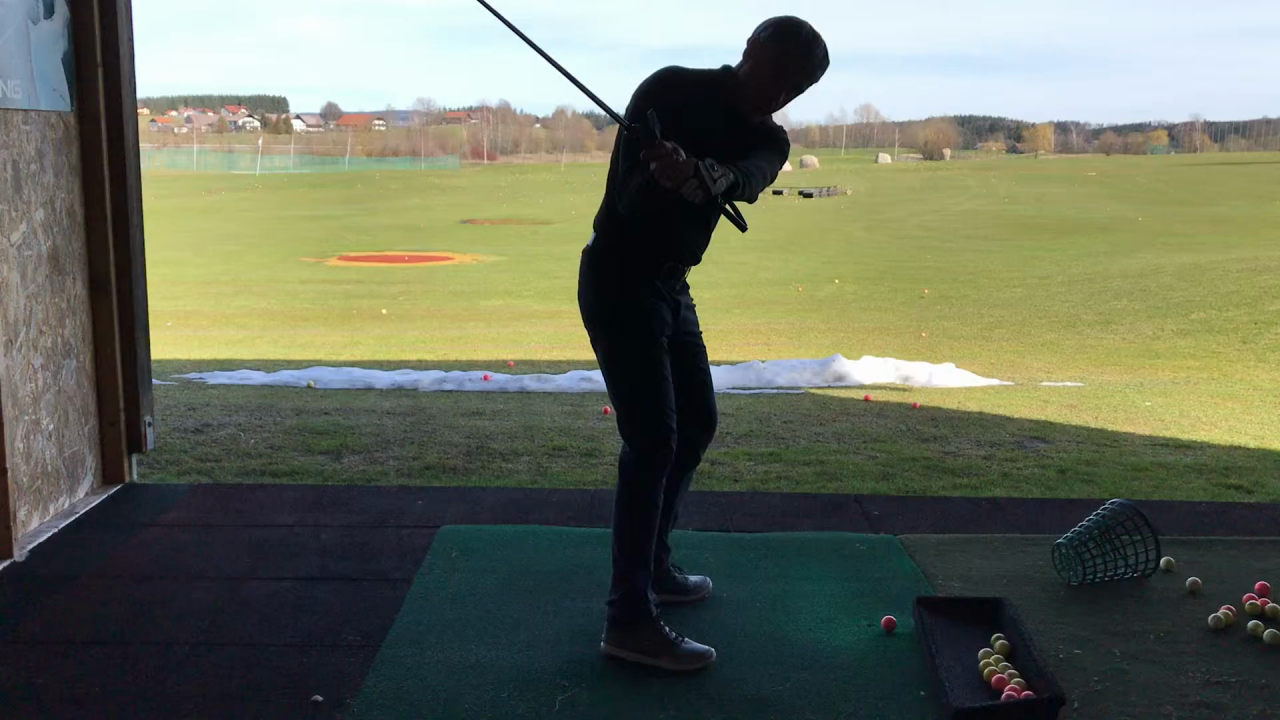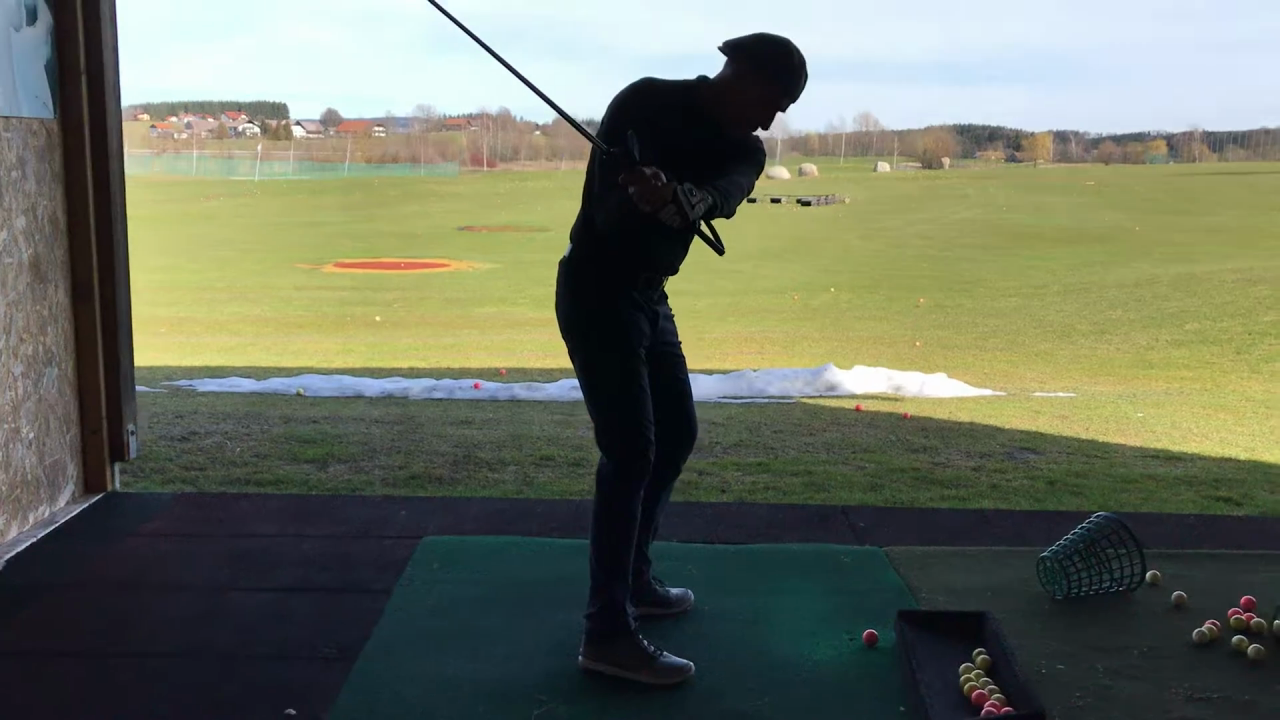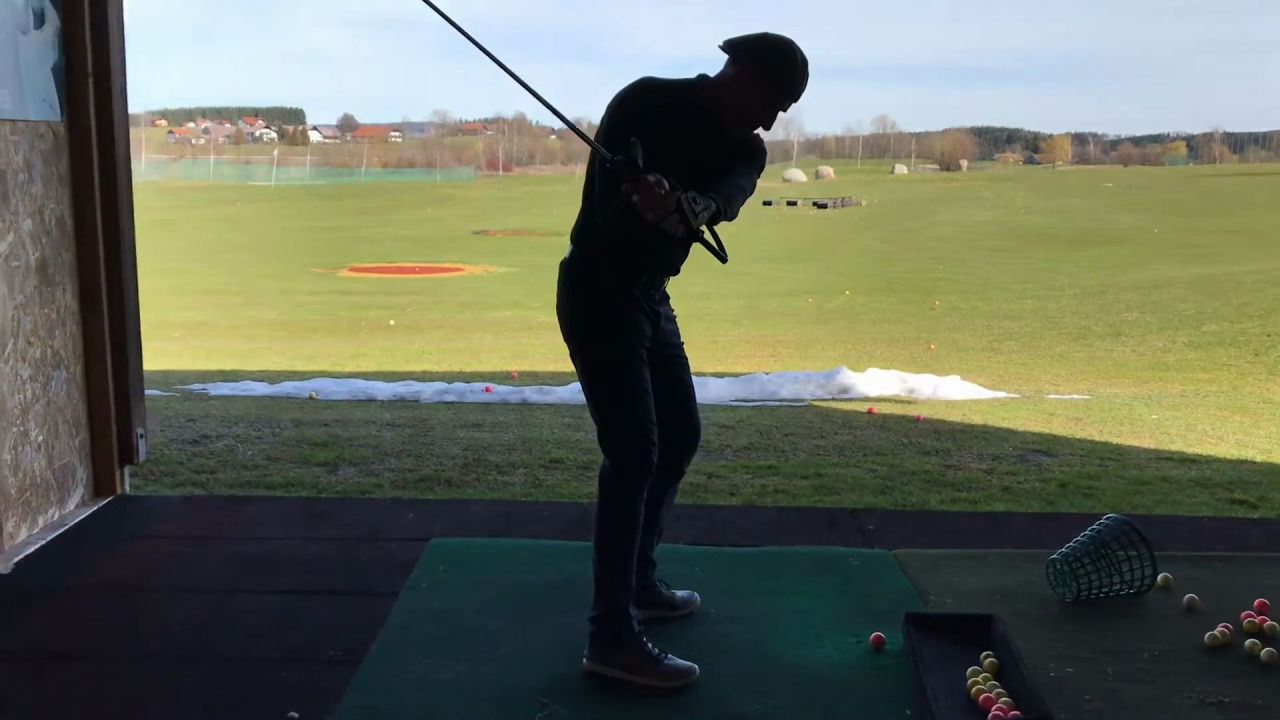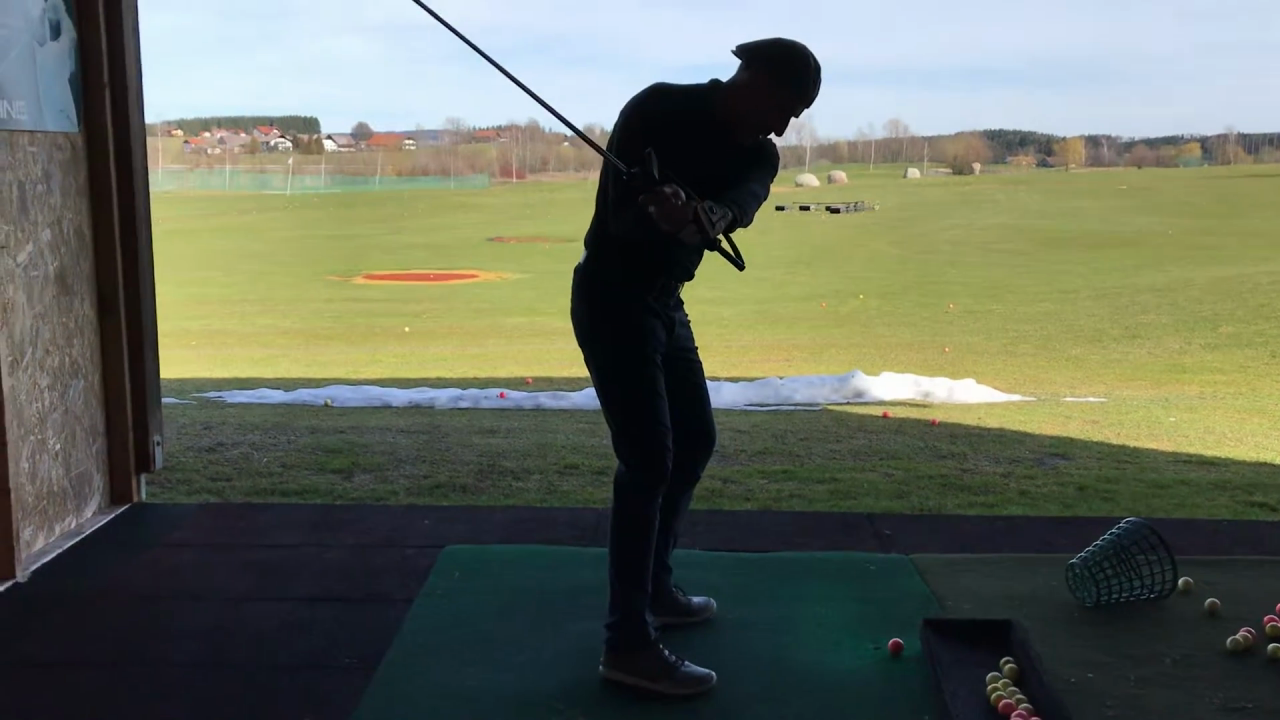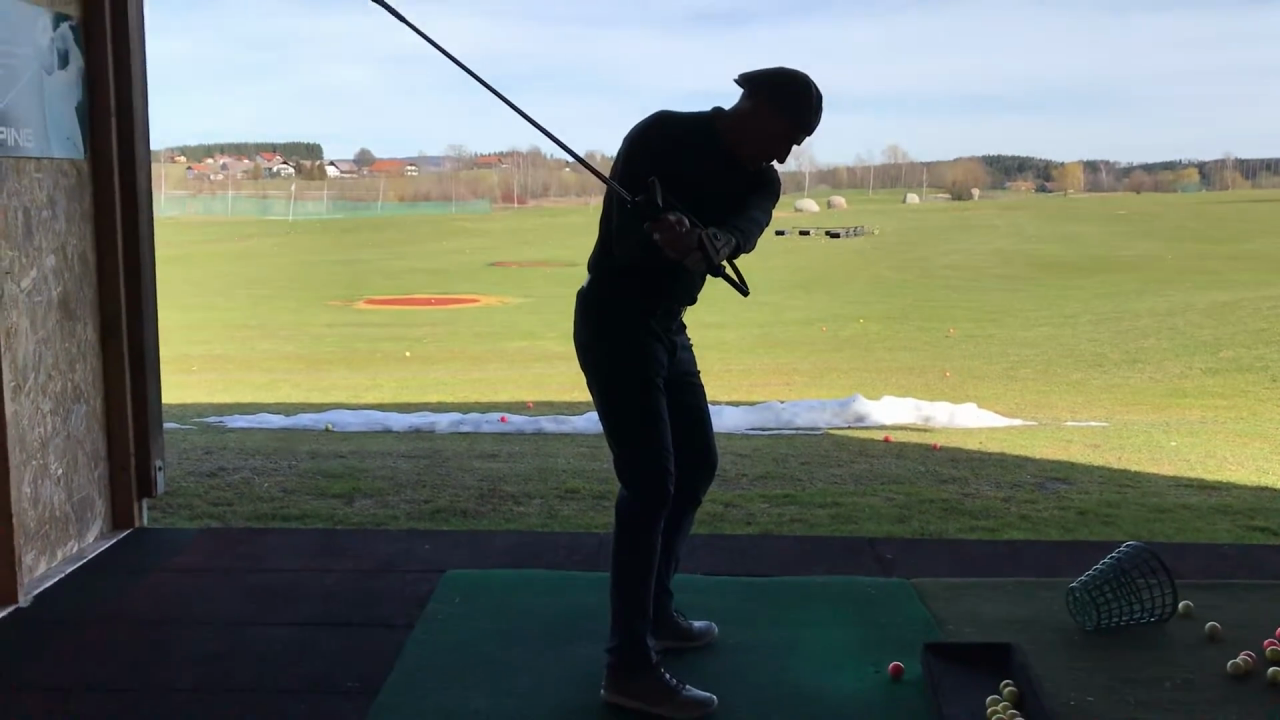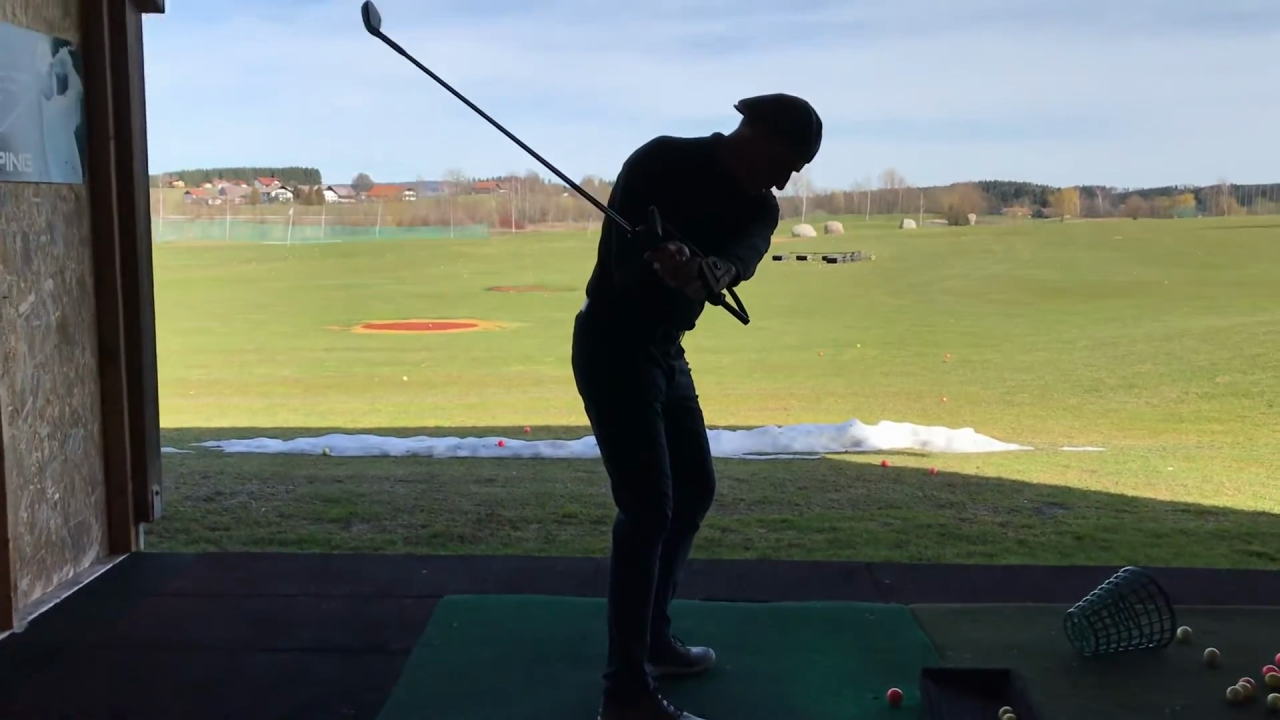
dt=0.4s
person 1, frame 1
left shoulder: (769, 140)
right shoulder: (670, 91)
left elbow: (747, 182)
right elbow: (629, 197)
left wrist: (697, 175)
right wrist: (668, 179)
left hip: (669, 283)
right hip: (620, 280)
left knee: (695, 425)
right knee: (652, 441)
left ankle: (652, 566)
right ankle: (628, 619)
person 1, frame 2
left shoulder: (745, 151)
right shoulder: (646, 103)
left elbow: (724, 198)
right elbow: (605, 211)
left wrist: (679, 199)
right wrist: (646, 202)
left hip: (647, 293)
right hip: (598, 291)
left knee: (675, 435)
right knee: (631, 452)
left ankle: (632, 578)
right ankle: (606, 633)
person 1, frame 3
left shoulder: (744, 148)
right shoulder: (644, 103)
left elbow: (728, 198)
right elbow: (605, 211)
left wrist: (684, 208)
right wrist: (647, 207)
left hip: (649, 293)
right hip: (598, 291)
left knee: (679, 436)
right knee: (633, 453)
left ankle: (636, 580)
right ankle: (610, 636)
person 1, frame 4
left shoulder: (757, 154)
right shoulder: (657, 109)
left elbow: (742, 205)
right elbow: (618, 216)
left wrist: (703, 217)
right wrist: (662, 215)
left hip: (664, 299)
right hip: (613, 297)
left knee: (694, 442)
right knee: (649, 459)
left ankle: (654, 588)
right ankle: (627, 643)
person 1, frame 5
left shoulder: (759, 178)
right shoulder: (662, 135)
left elbow: (746, 229)
right elbow: (624, 237)
left wrist: (711, 241)
right wrist: (668, 240)
left hip: (667, 323)
right hip: (616, 320)
left knee: (696, 465)
right knee: (650, 483)
left ankle: (654, 611)
right ankle: (628, 665)
person 1, frame 6
left shoulder: (758, 206)
right shoulder: (660, 162)
left elbow: (744, 257)
right elbow: (622, 264)
left wrist: (709, 270)
right wrist: (664, 268)
left hip: (664, 349)
right hip: (614, 346)
left knee: (694, 490)
right knee: (648, 508)
left ankle: (652, 636)
